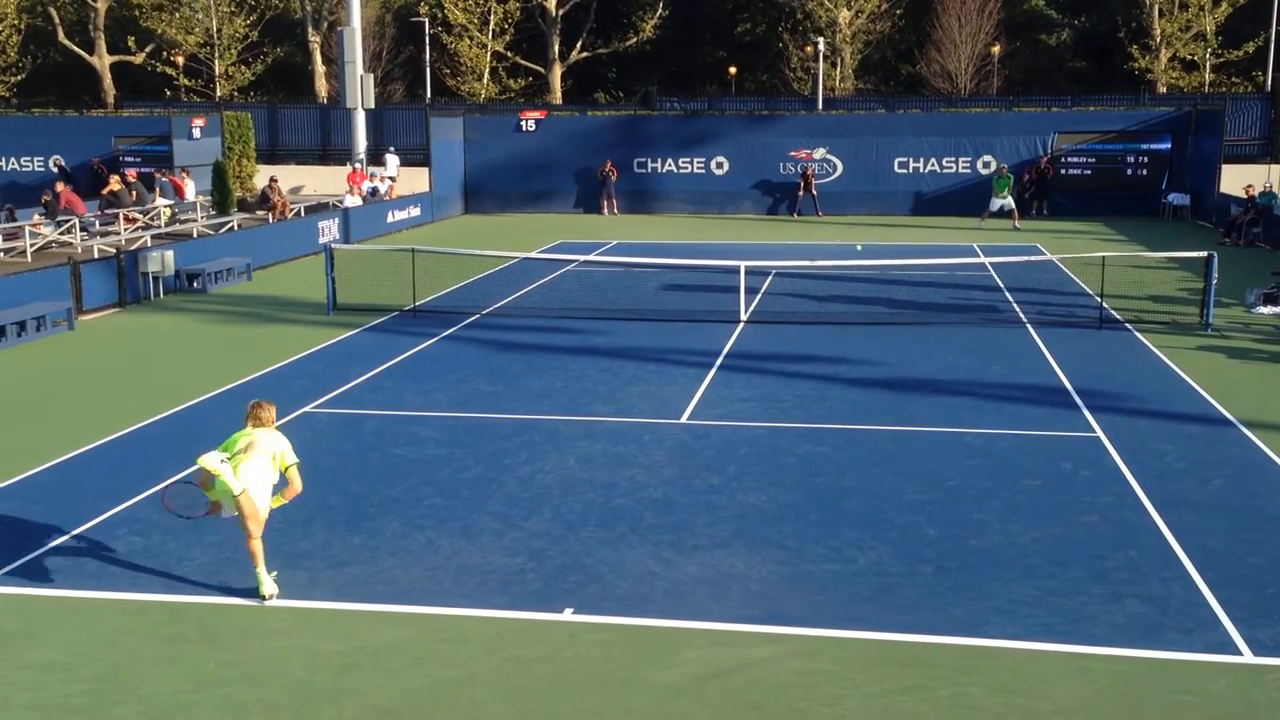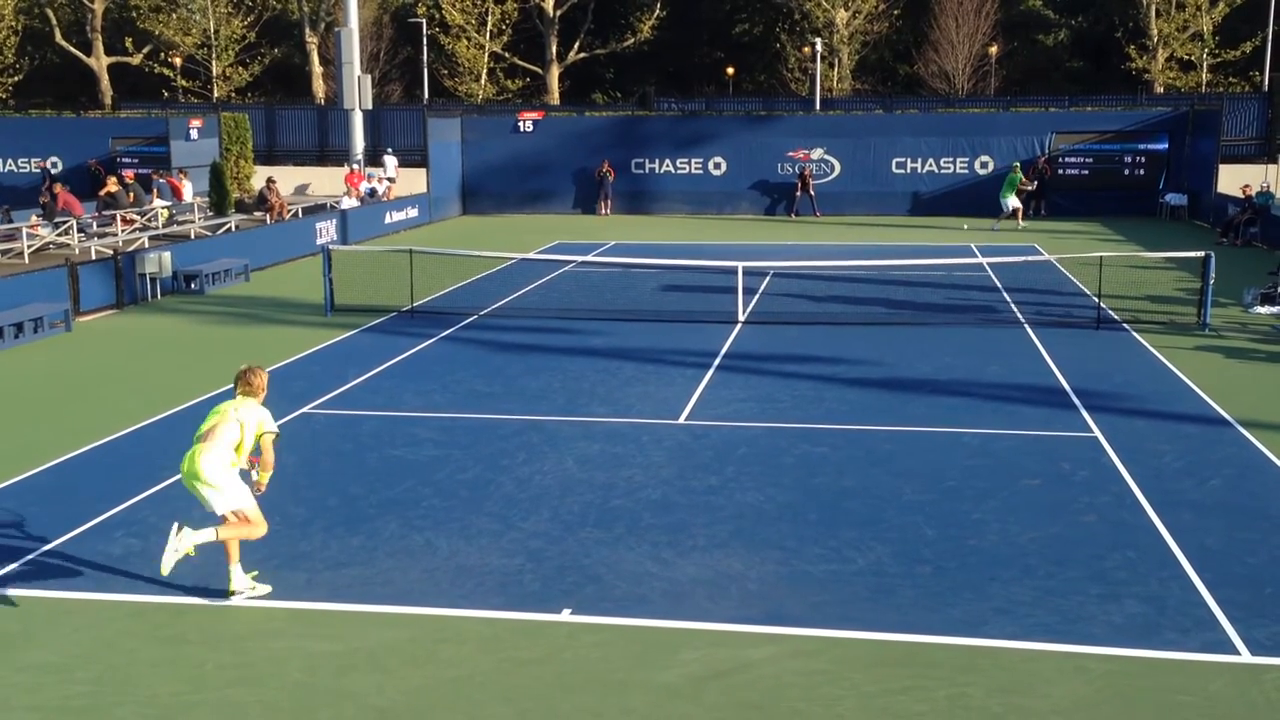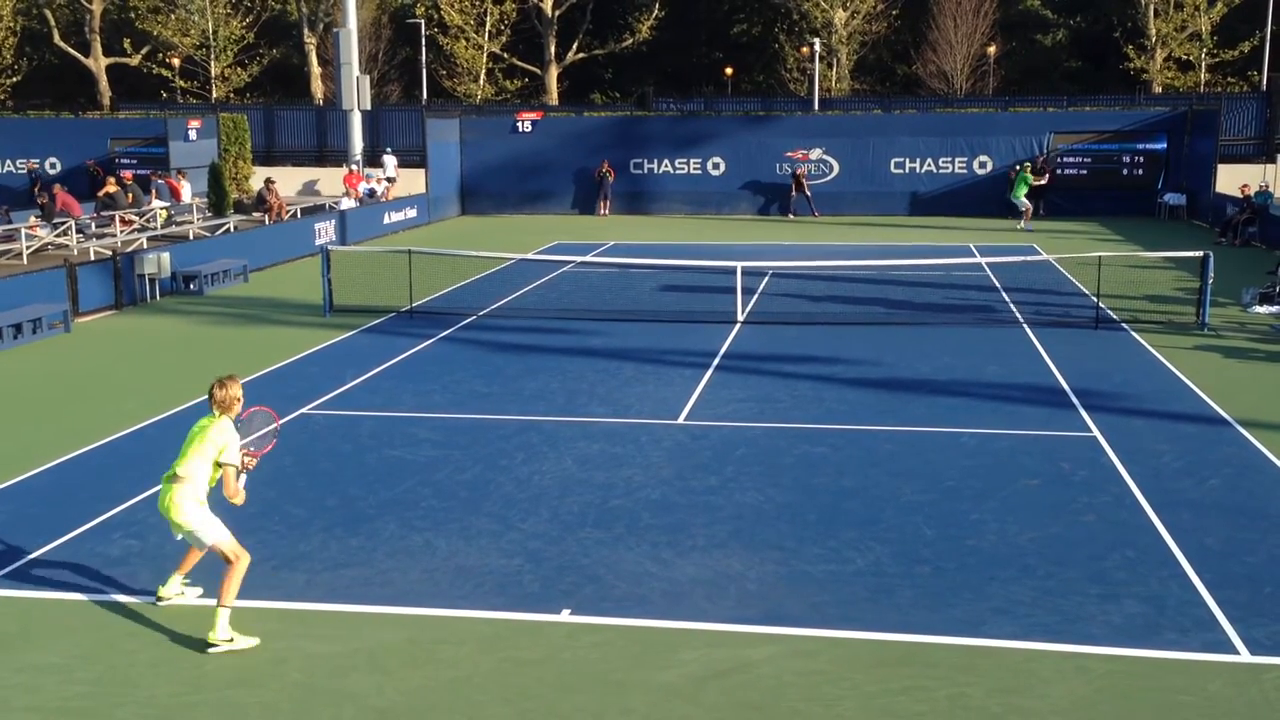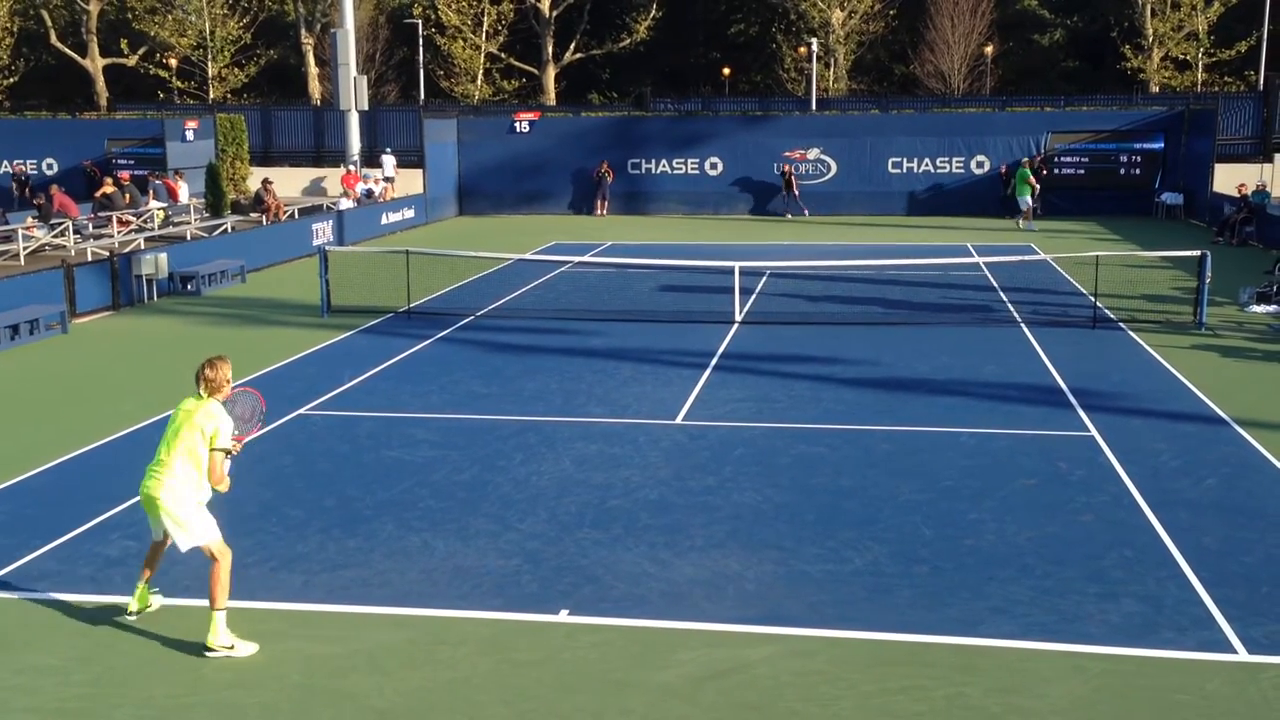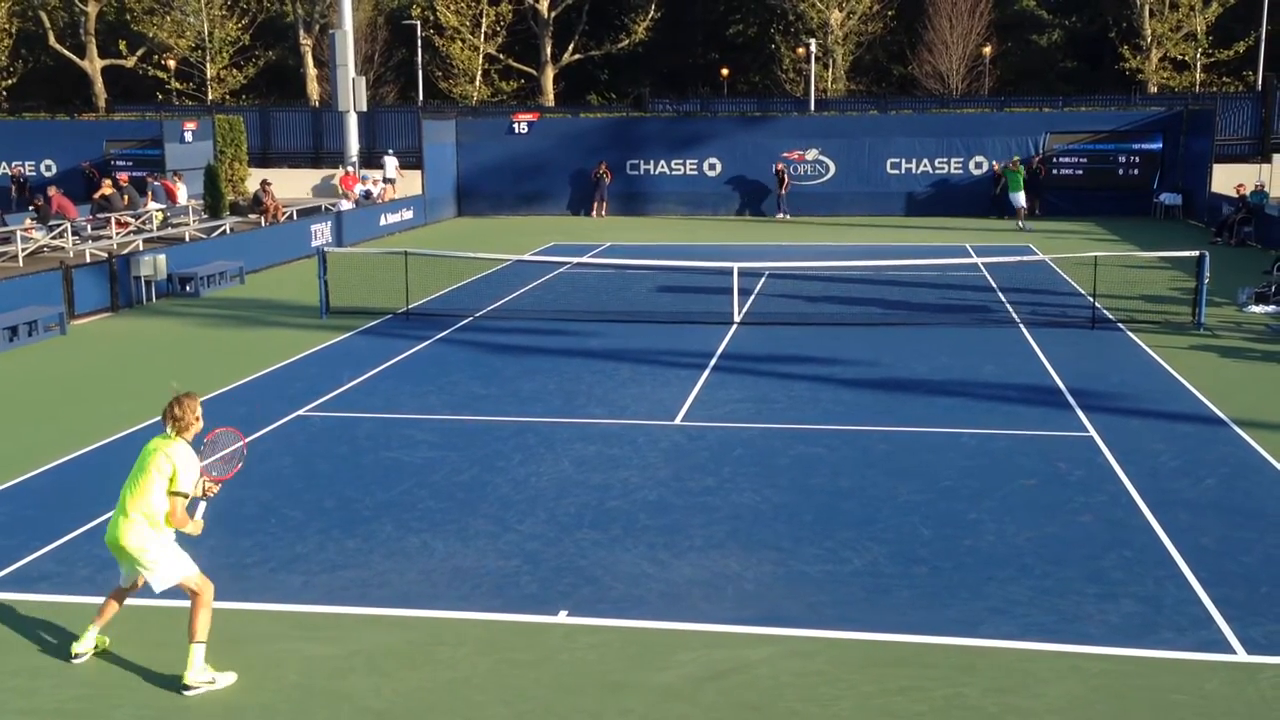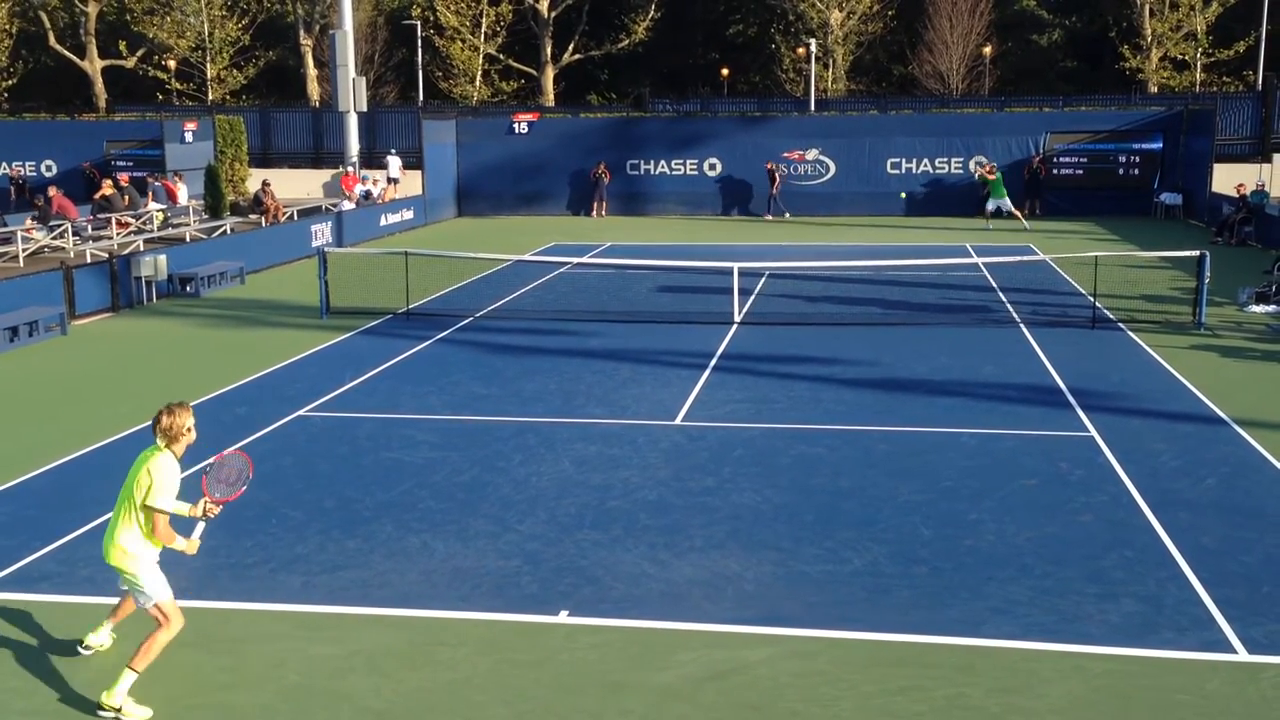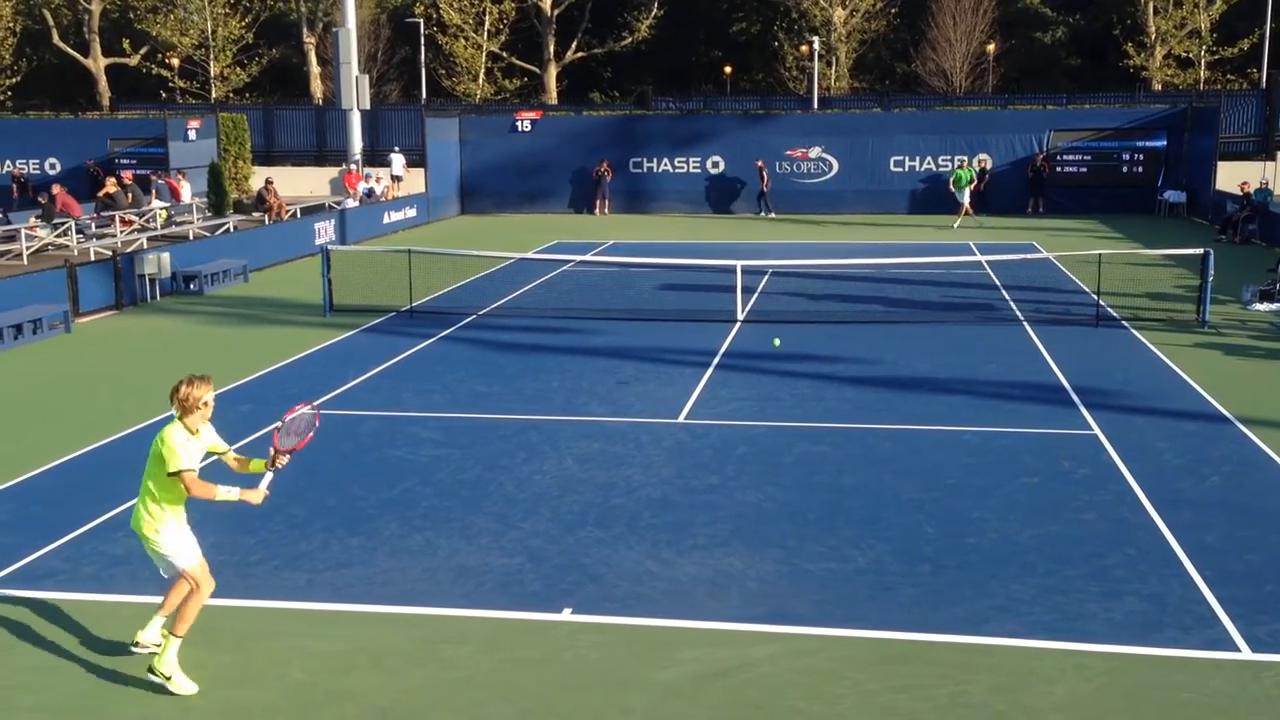
dt=0.3s
person 1, frame 1
left shoulder: (235, 438)
right shoulder: (280, 439)
left elbow: (203, 481)
right elbow: (296, 486)
left wrist: (214, 499)
right wrist: (272, 503)
left hip: (231, 471)
right hip: (256, 474)
left knee: (252, 529)
right knee: (253, 531)
left ankle: (265, 582)
person 1, frame 2
left shoulder: (221, 408)
right shoulder: (261, 413)
right elbow: (268, 459)
left wrist: (244, 463)
right wrist: (262, 480)
left hip: (190, 466)
right hip: (215, 467)
left knee: (234, 518)
right knee: (257, 528)
left ankle: (238, 580)
right ankle: (191, 537)
person 1, frame 3
left shoulder: (203, 423)
right shoulder: (229, 435)
right elbow: (229, 491)
left wrist: (235, 464)
right wrist: (239, 497)
left hip: (167, 499)
right hip: (185, 504)
left knee: (202, 541)
right knee: (238, 558)
left ankle: (171, 588)
right ankle: (220, 632)
person 1, frame 4
left shoulder: (185, 405)
right shoulder: (221, 419)
right elbow: (215, 477)
left wrist: (222, 449)
right wrist: (222, 484)
left hip: (151, 487)
right hip: (178, 496)
left knee: (160, 540)
right knee: (222, 556)
left ankle: (139, 602)
right ankle: (218, 636)
person 1, frame 5
left shoulder: (156, 444)
right shoulder: (186, 458)
right elbow: (176, 517)
left wrist: (194, 489)
right wrist: (193, 526)
left hip: (120, 532)
right hip: (147, 539)
left knee: (135, 582)
right knee: (203, 591)
left ankle: (86, 641)
right ankle: (197, 672)
person 1, frame 6
left shoulder: (152, 454)
right shoulder: (167, 470)
right elbow: (160, 531)
left wrist: (192, 509)
right wrist: (185, 545)
left hip: (119, 544)
right hip: (135, 552)
left knee: (140, 589)
right knee: (172, 621)
left ankle: (97, 637)
person 1, frame 7
left shoulder: (203, 430)
right shoulder: (173, 438)
left elbow: (232, 458)
right elbow: (195, 488)
left wrist: (267, 463)
right wrist: (243, 494)
left hip: (171, 519)
right hip: (156, 524)
left knee: (193, 579)
right knee: (203, 586)
left ankle: (151, 634)
right ankle: (165, 661)
